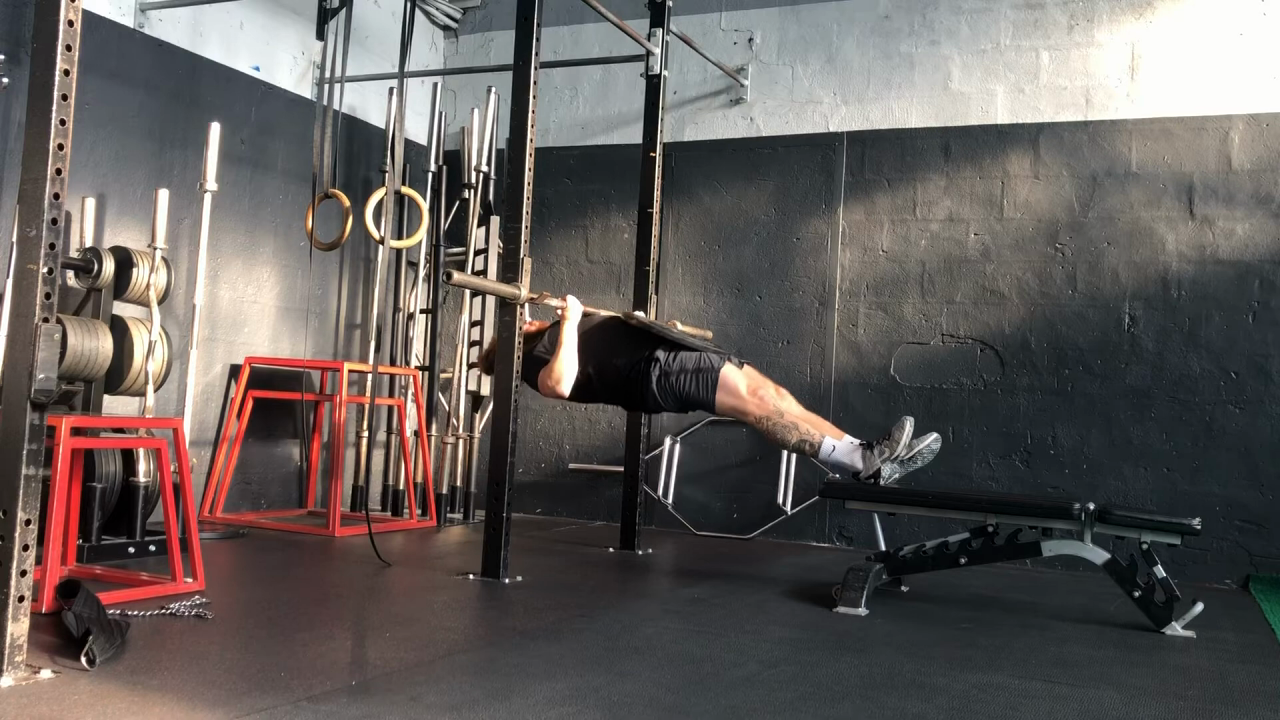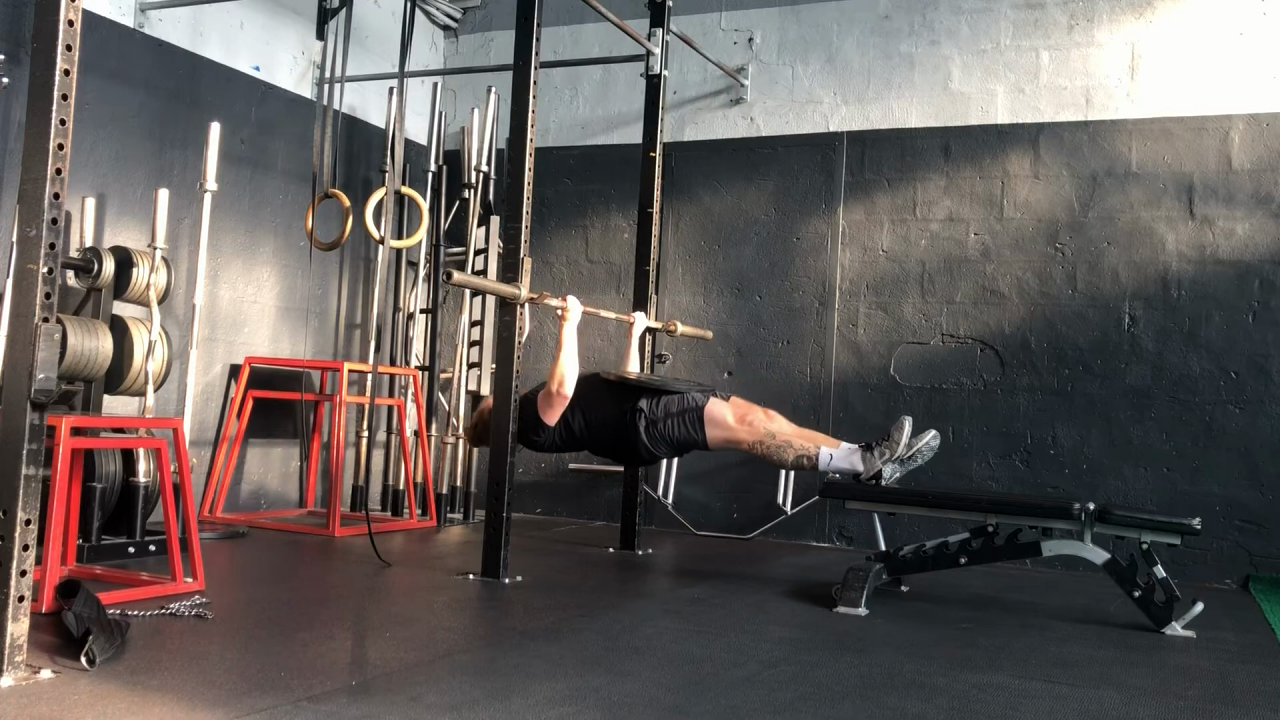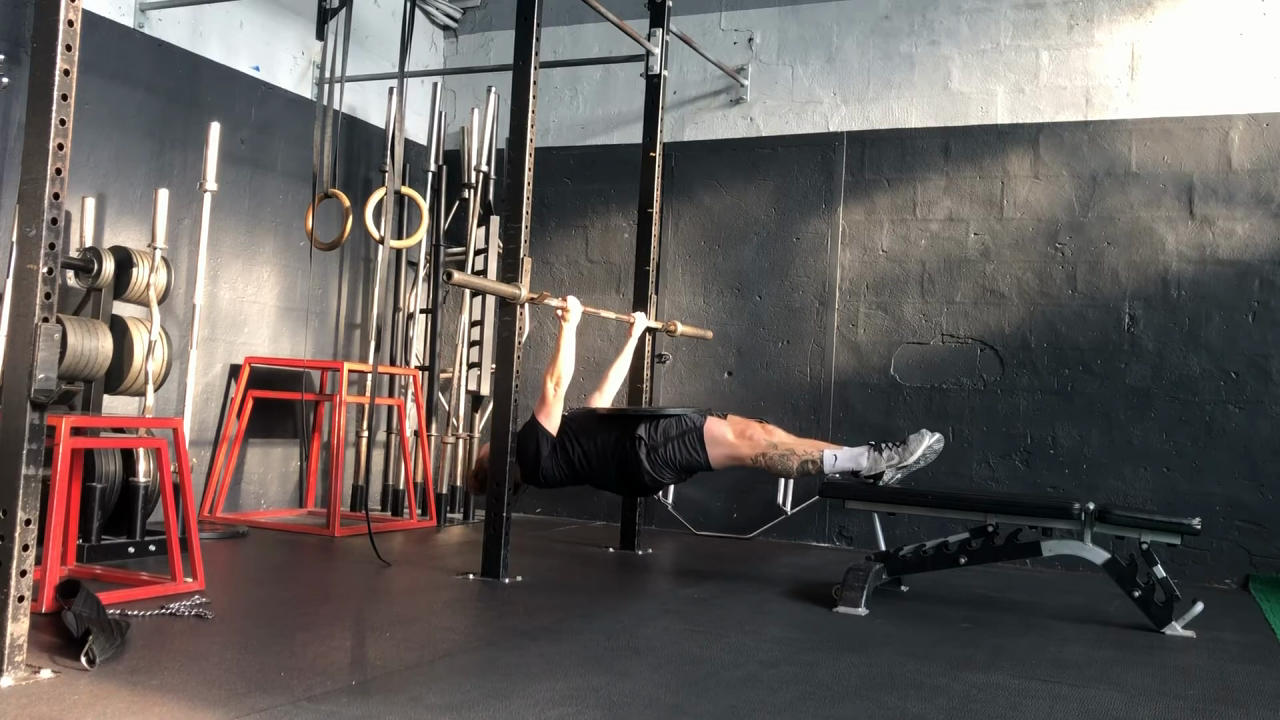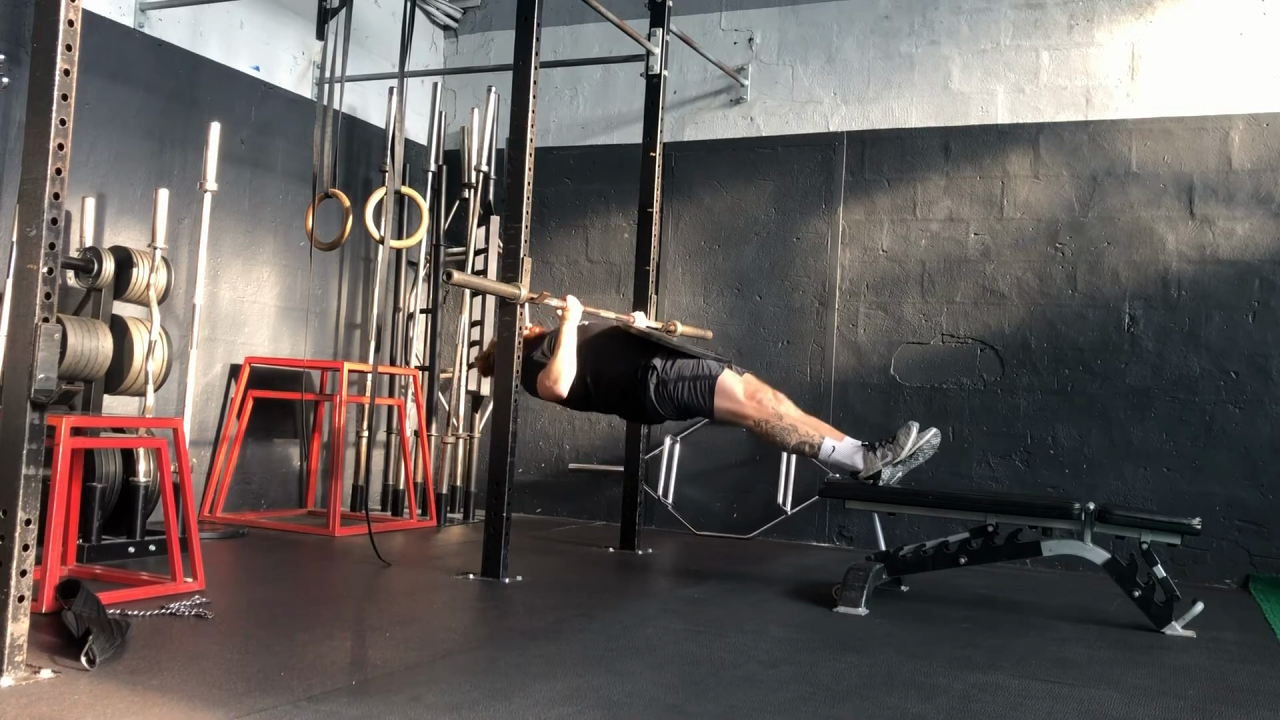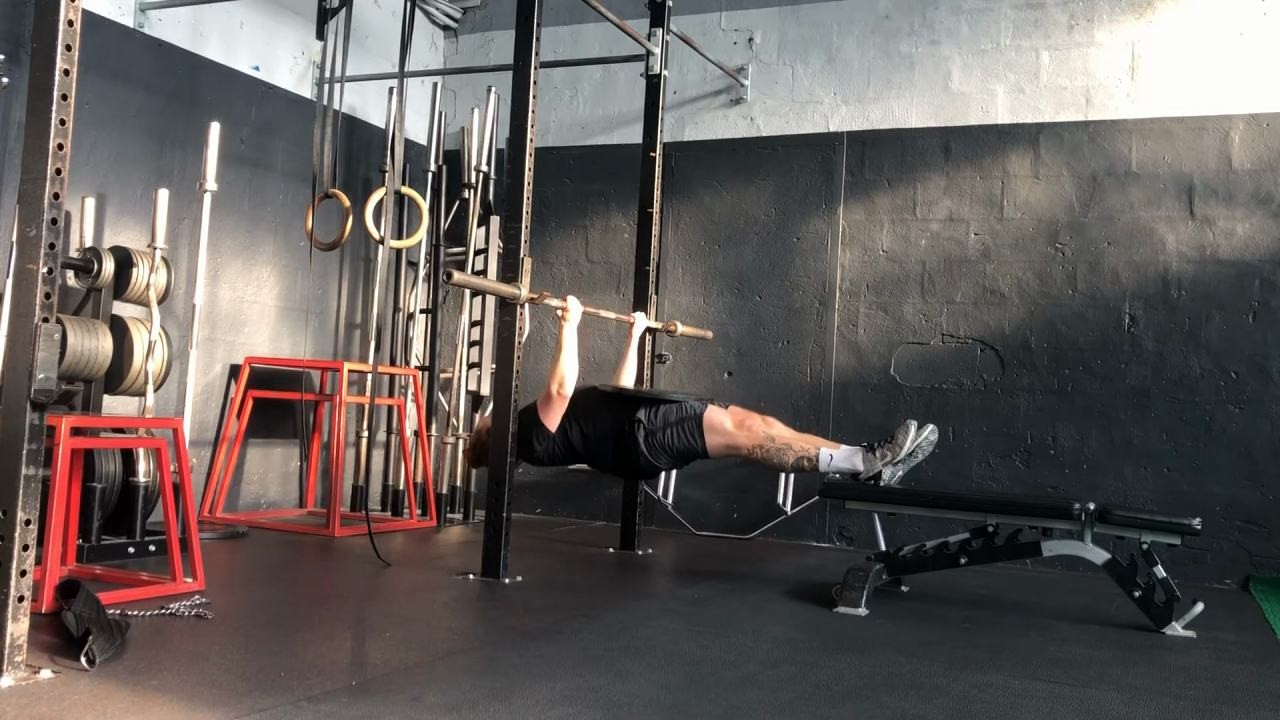
dt=1s
person 1, frame 1
left shoulder: (554, 339)
right shoulder: (536, 359)
right elbow: (561, 383)
left wrist: (639, 323)
right wrist: (568, 322)
left hip: (662, 356)
right hip: (653, 370)
left knee: (769, 395)
right knee: (754, 400)
left ankle: (868, 457)
right ankle: (863, 460)
person 1, frame 2
left shoulder: (537, 406)
right shoulder: (533, 423)
left elbow: (625, 386)
right elbow: (562, 390)
left wrist: (634, 336)
right wrist: (568, 326)
left hip: (644, 408)
right hip: (640, 423)
left knee: (760, 418)
right knee: (744, 426)
left ankle: (868, 460)
right ankle: (864, 463)
person 1, frame 3
left shoulder: (548, 445)
right shoulder: (533, 452)
left elbow: (603, 393)
right elbow: (555, 386)
left wrist: (633, 338)
right wrist: (568, 325)
left hip: (646, 437)
right hip: (643, 450)
left knee: (757, 433)
right knee: (745, 441)
left ankle: (872, 461)
right ankle: (871, 462)
person 1, frame 4
left shoulder: (551, 346)
right shoulder: (533, 362)
right elbow: (559, 386)
left wrist: (636, 331)
right wrist: (569, 324)
left hip: (656, 365)
right hip: (651, 379)
left knee: (761, 397)
right knee: (753, 403)
left ankle: (866, 459)
right ankle: (863, 460)
person 1, frame 5
left shoulder: (537, 431)
right shoulder: (531, 434)
left elbow: (620, 393)
right elbow: (561, 389)
left wrist: (634, 337)
right wrist: (568, 326)
left hip: (642, 423)
right hip: (639, 435)
left knee: (750, 424)
right knee: (741, 431)
left ankle: (865, 460)
right ankle: (865, 463)
